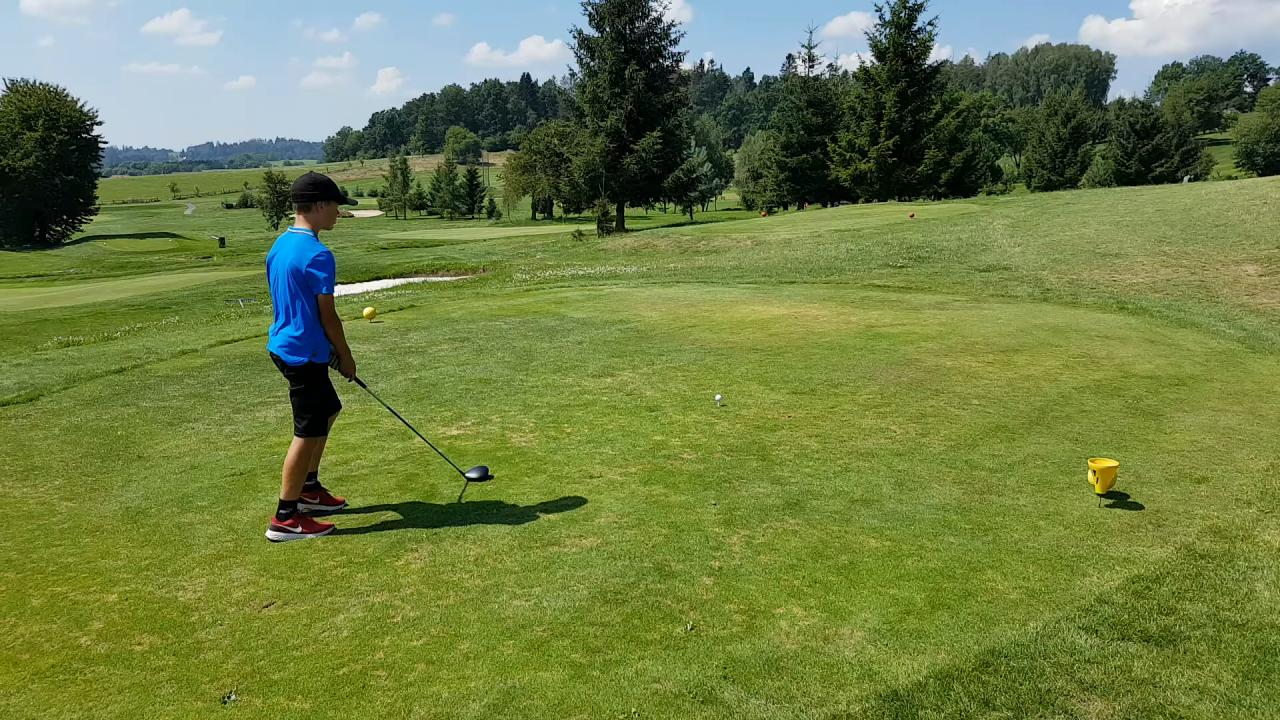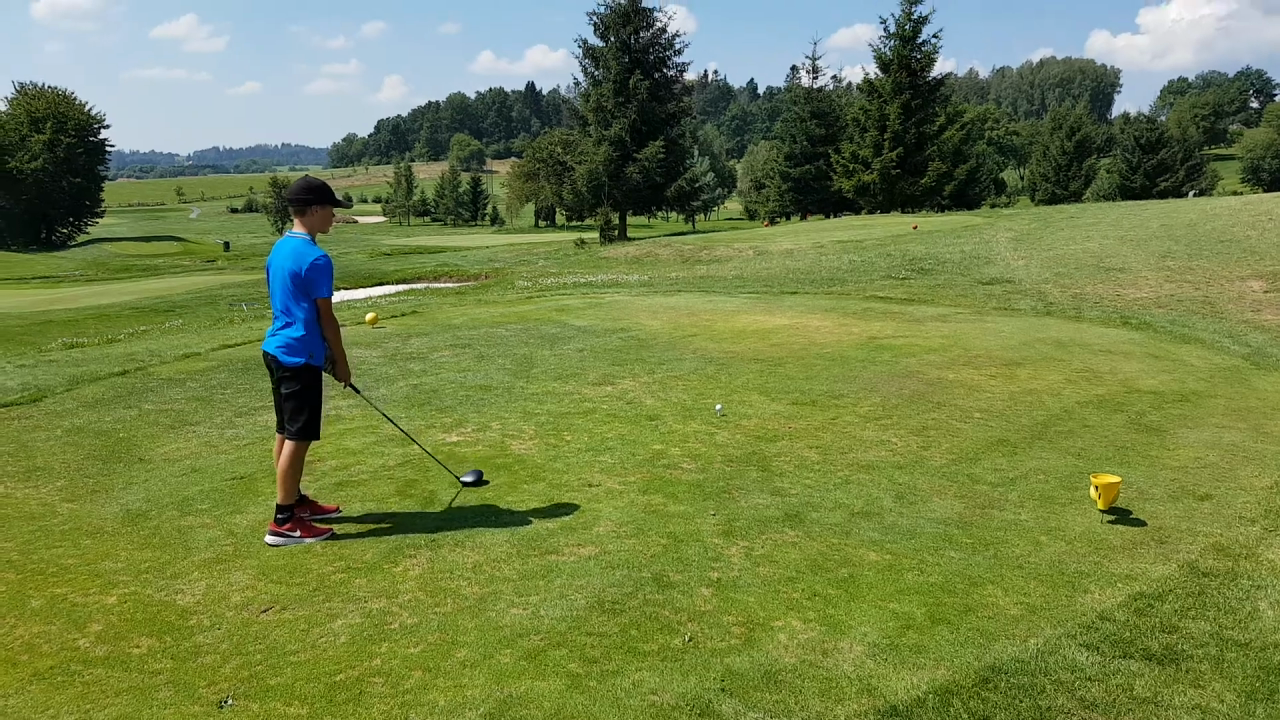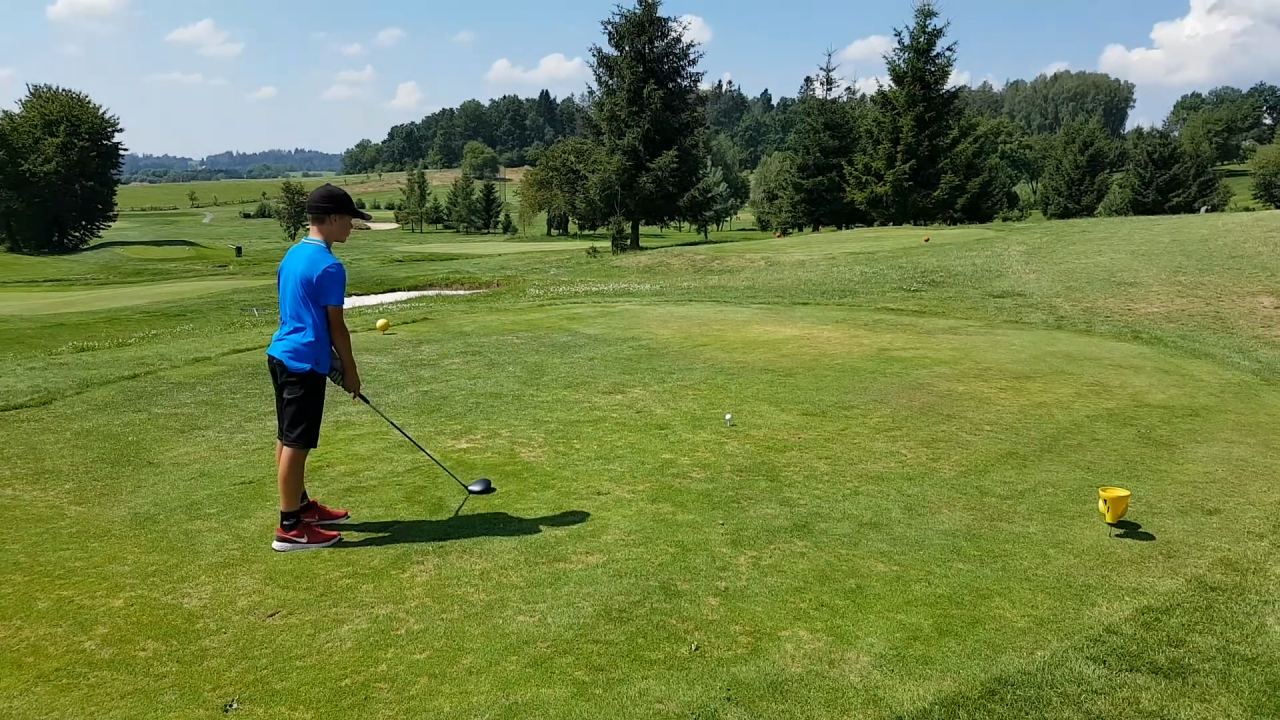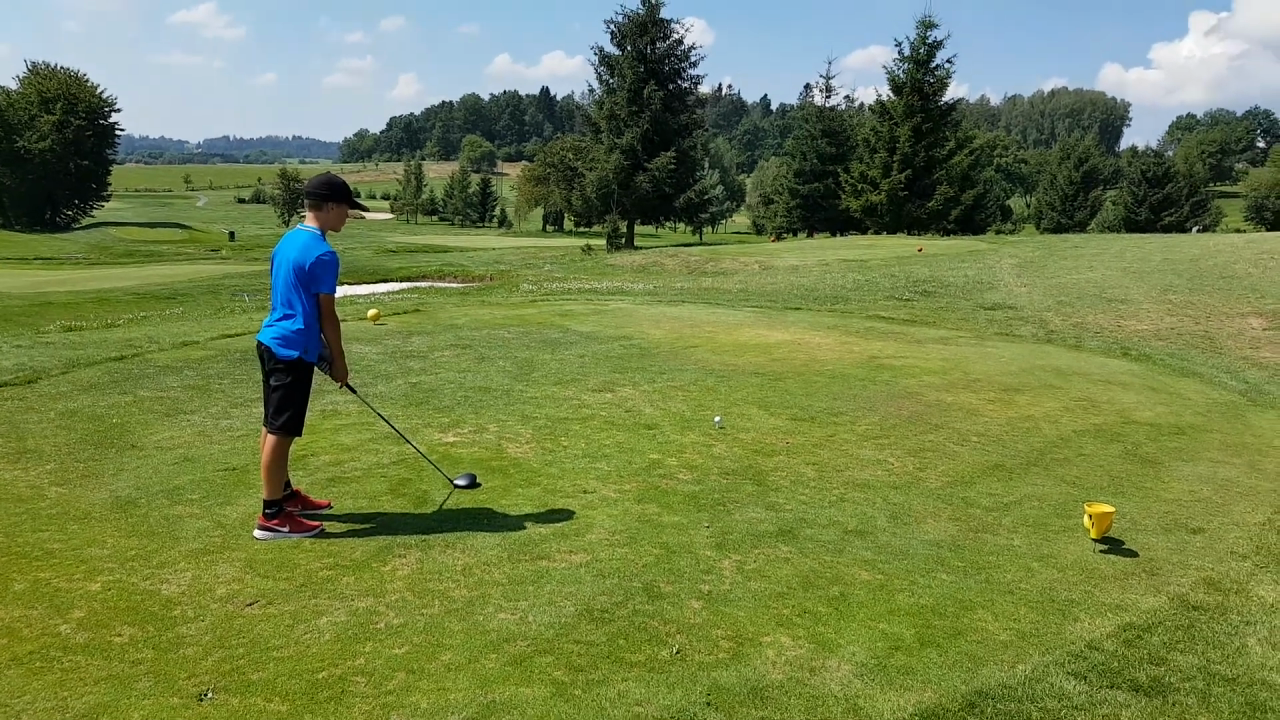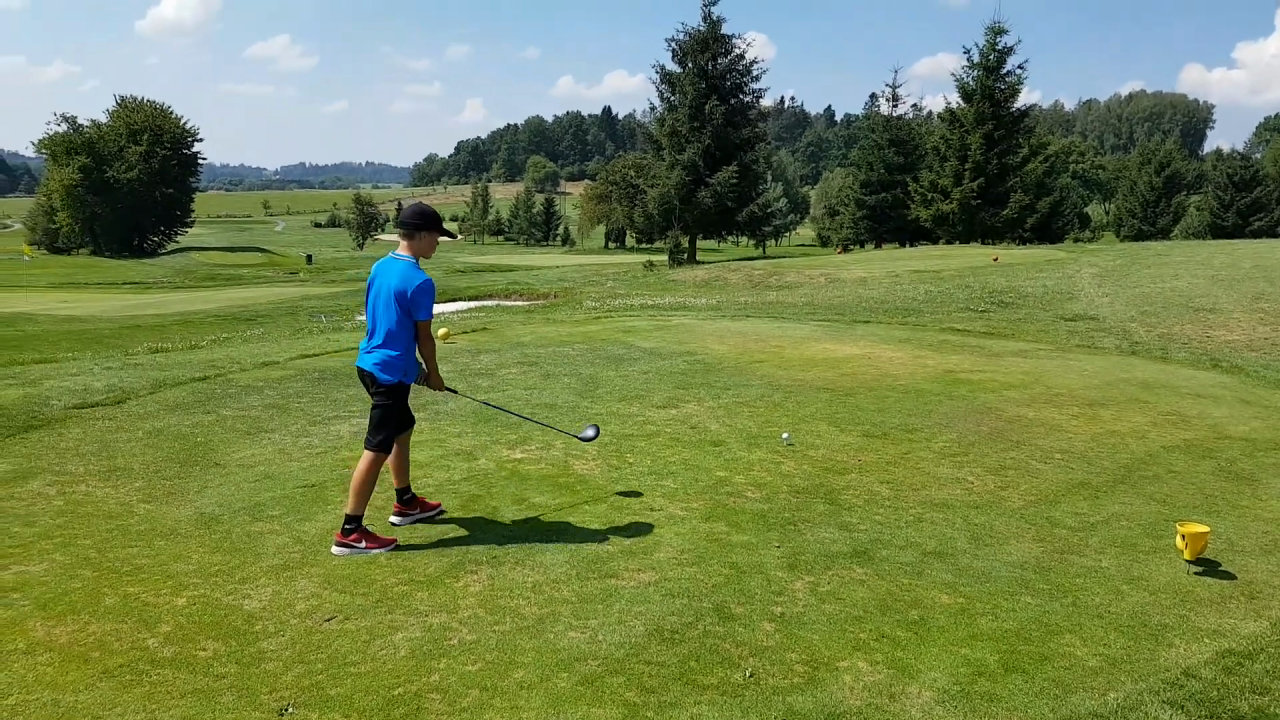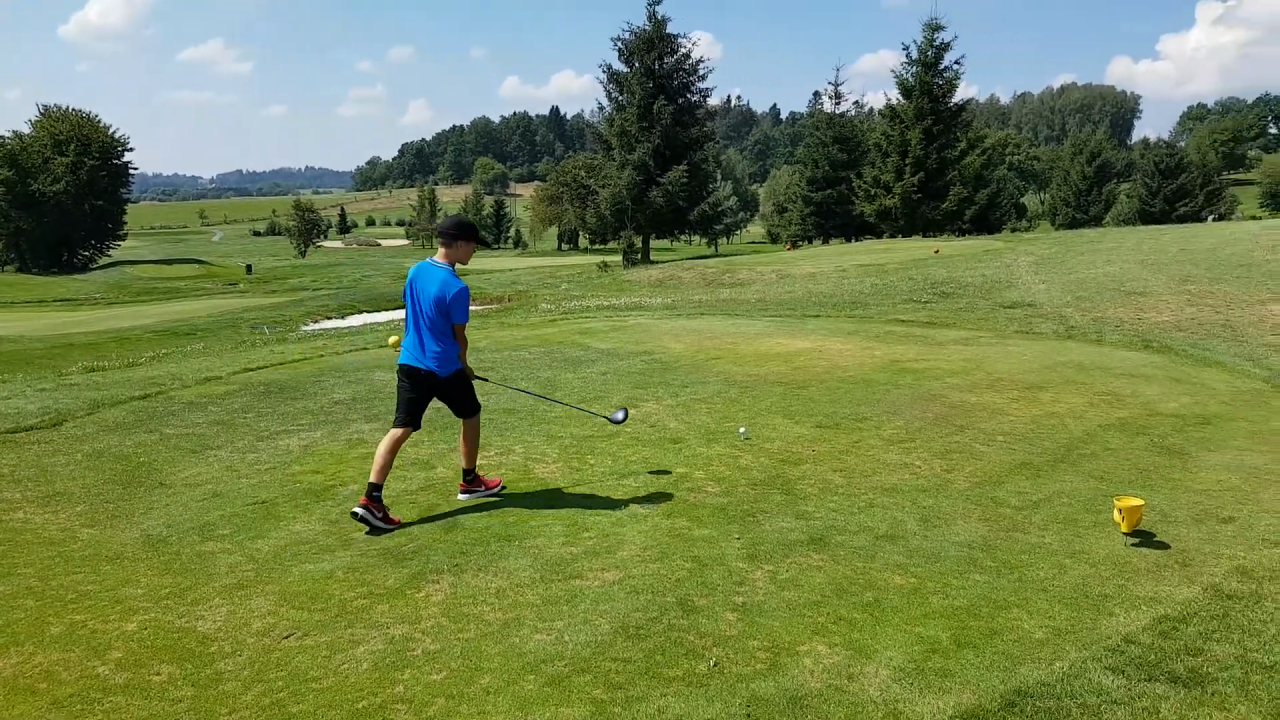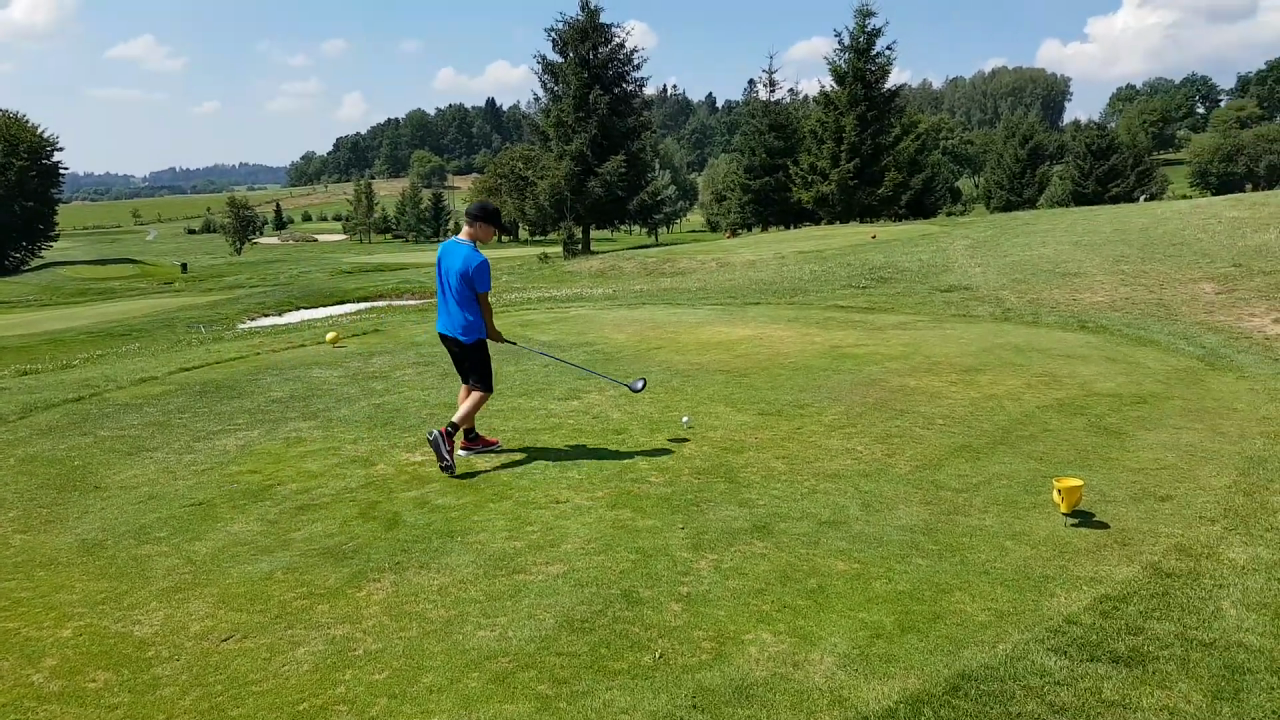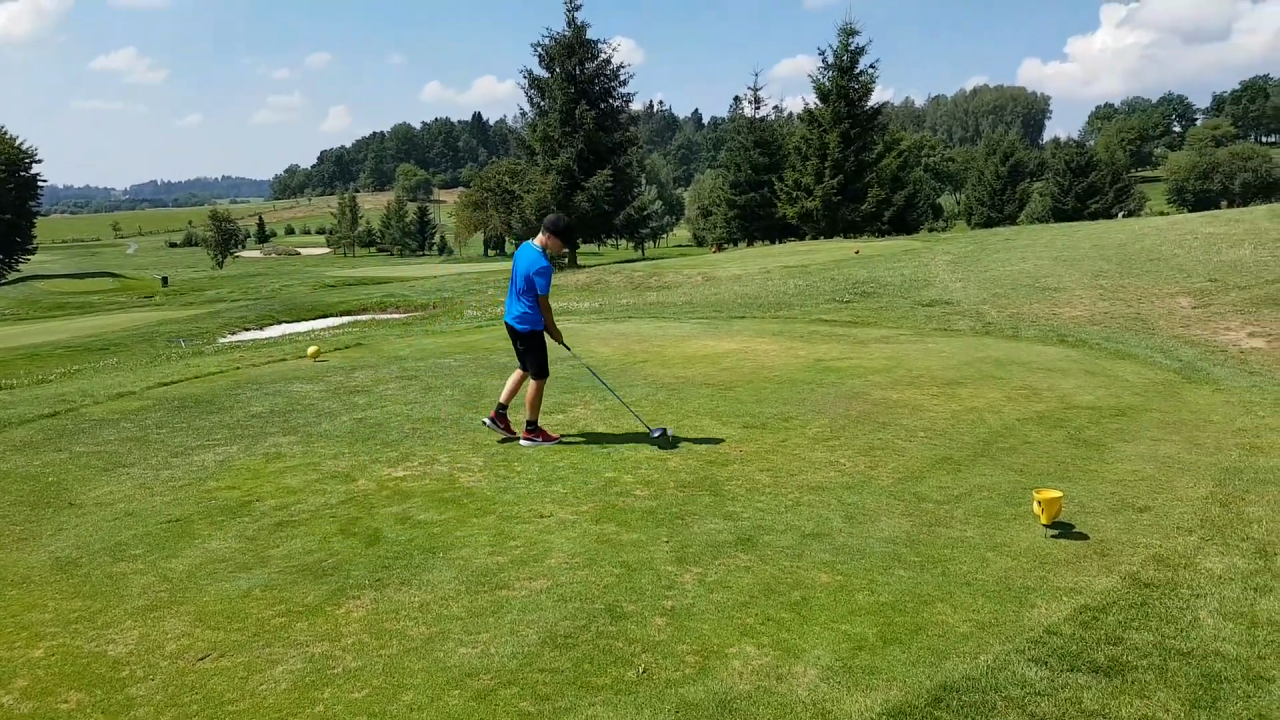
dt=0.7s
person 1, frame 1
left shoulder: (279, 245)
right shoulder: (317, 255)
right elbow: (327, 315)
right wrist: (345, 356)
left hip: (285, 344)
right hip: (305, 352)
left knee: (326, 412)
right knee: (308, 432)
left ankle: (308, 487)
right ankle: (285, 517)
person 1, frame 2
left shoulder: (279, 249)
right shoulder: (315, 258)
right elbow: (325, 317)
left wrist: (323, 350)
right wrist: (340, 361)
left hip: (277, 349)
right hip: (299, 356)
left knee: (286, 432)
right knee: (298, 437)
left ankle: (295, 500)
right ankle: (283, 522)
person 1, frame 3
left shoulder: (292, 255)
right shoulder: (328, 266)
right elbow: (336, 326)
left wrist: (333, 360)
right wrist: (349, 370)
left hip: (282, 354)
right hip: (305, 362)
left knee: (288, 438)
right knee: (296, 444)
left ankle: (301, 506)
right ankle: (289, 528)
person 1, frame 4
left shoulder: (287, 240)
right shoulder: (322, 254)
right elbow: (327, 314)
left wrist: (319, 347)
right wrist: (338, 359)
left hip: (272, 341)
right hip: (293, 350)
left knee: (274, 428)
right knee: (280, 432)
left ankle: (285, 495)
right ankle: (271, 516)
person 1, frame 5
left shoulder: (379, 268)
right shoulder: (419, 282)
right elbow: (423, 336)
left wrist: (416, 366)
right wrist: (433, 373)
left hip: (369, 363)
right hip: (390, 372)
left knee: (402, 430)
right knee: (378, 449)
left ankle: (406, 502)
right ankle: (350, 533)
person 1, frame 6
left shoulder: (415, 271)
right shoulder: (456, 287)
right elbow: (459, 335)
right wrist: (463, 366)
left hip: (410, 363)
right hip: (443, 368)
left knee: (400, 429)
right knee: (471, 416)
left ankle: (371, 499)
right ankle: (469, 481)
person 1, frame 7
left shoulder: (444, 248)
right shoulder: (477, 261)
right elbow: (483, 303)
right wrist: (492, 331)
left hip: (445, 329)
right hip: (469, 334)
left knee: (469, 383)
right knee: (482, 390)
left ankle: (469, 438)
right ankle: (445, 434)
person 1, frame 8
left shoulder: (523, 248)
right shoulder: (541, 265)
right elbow: (543, 303)
right wrist: (553, 330)
left hip: (513, 320)
right hip: (528, 325)
left knee: (525, 370)
right knee: (538, 376)
left ankle: (499, 414)
right ankle: (531, 431)
